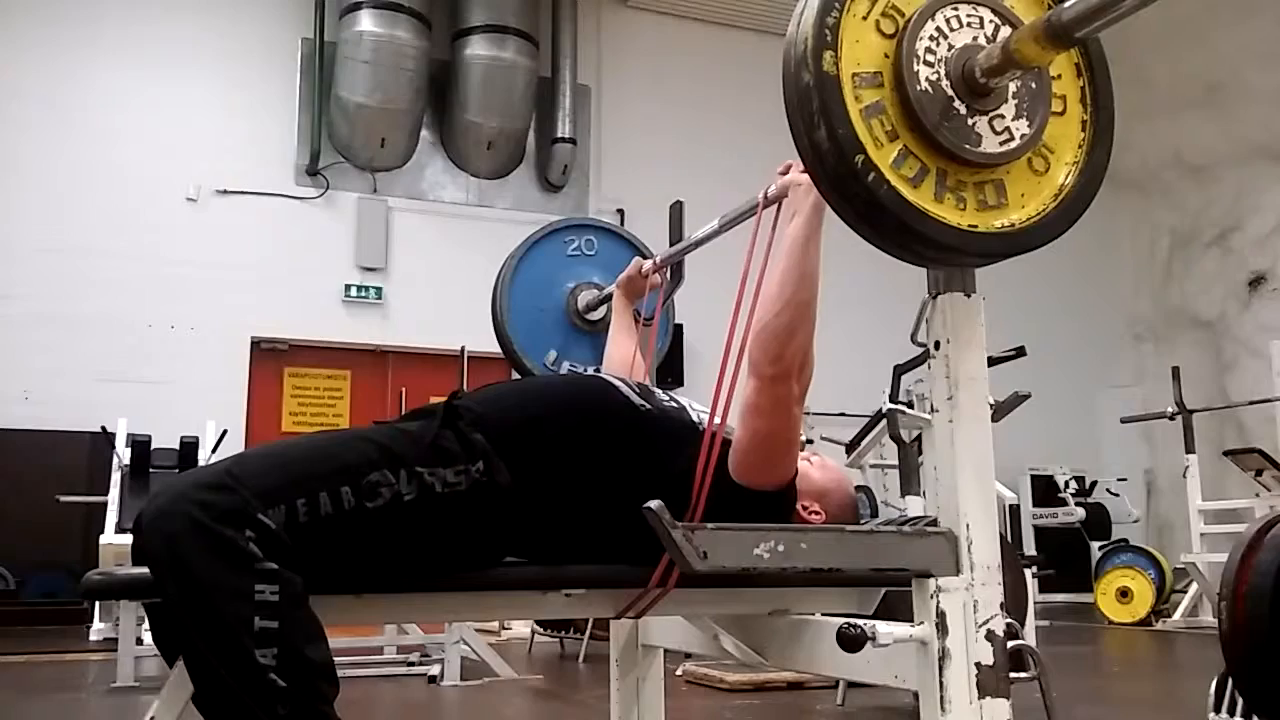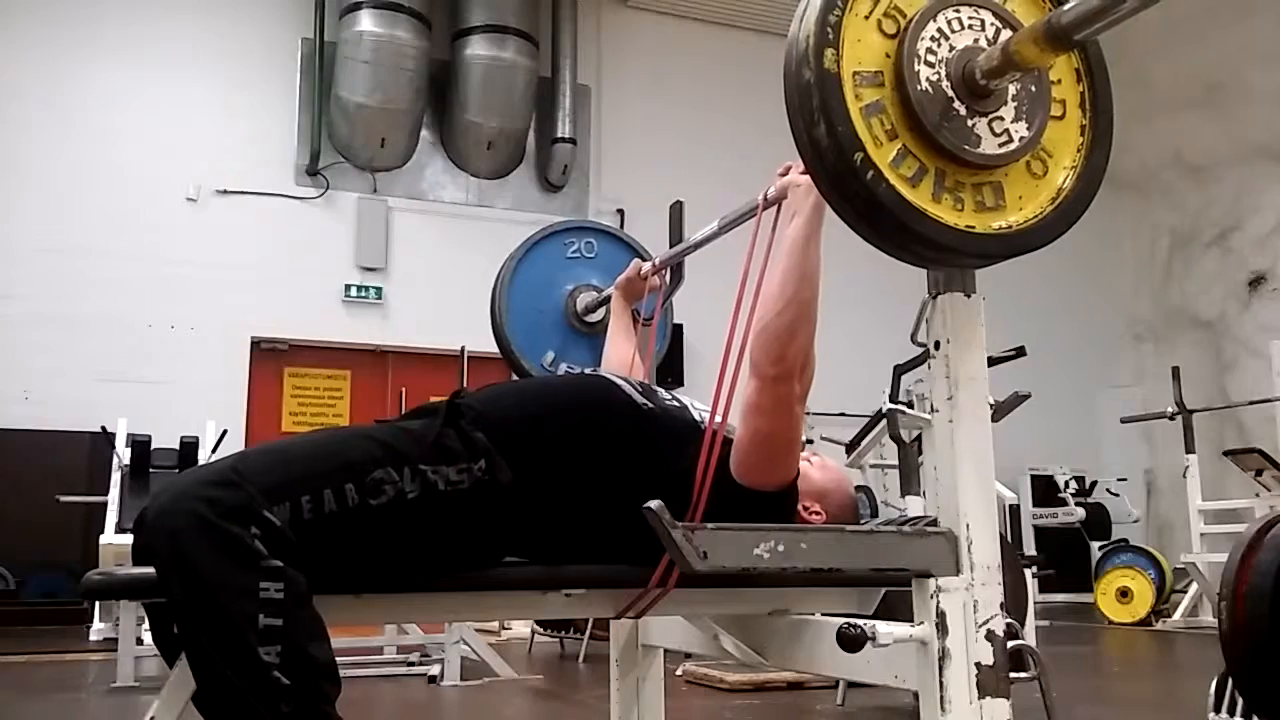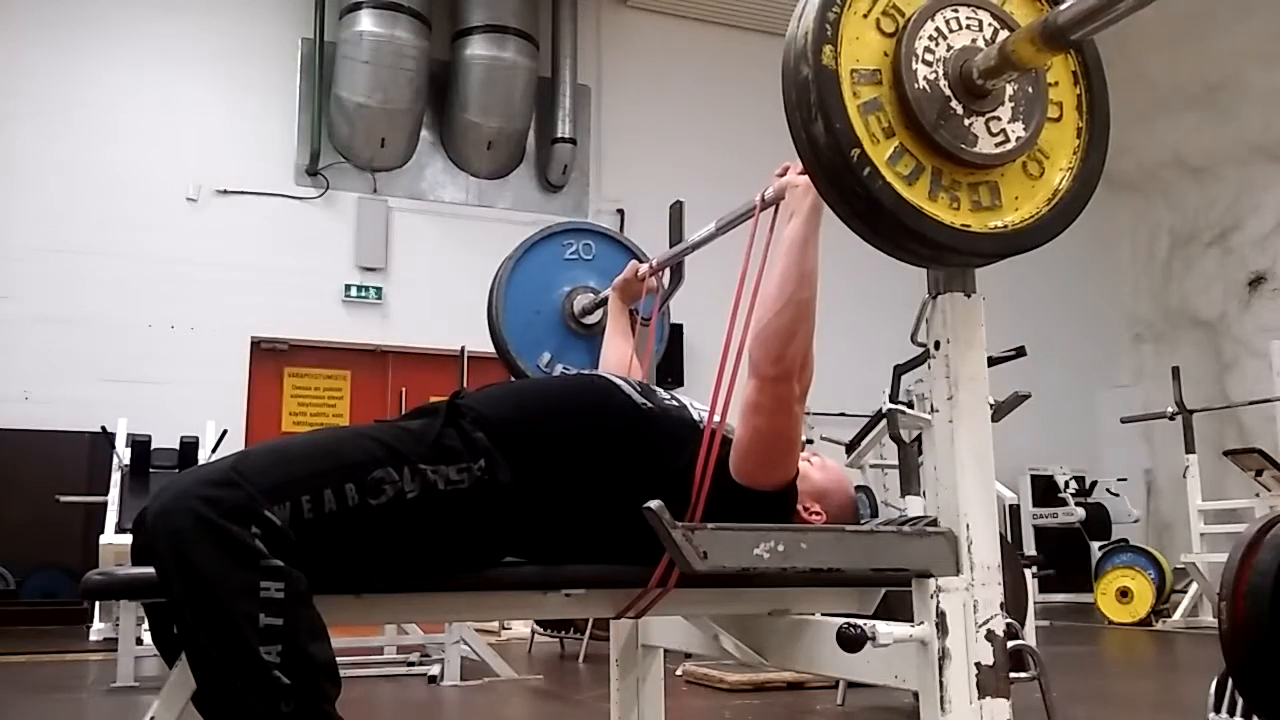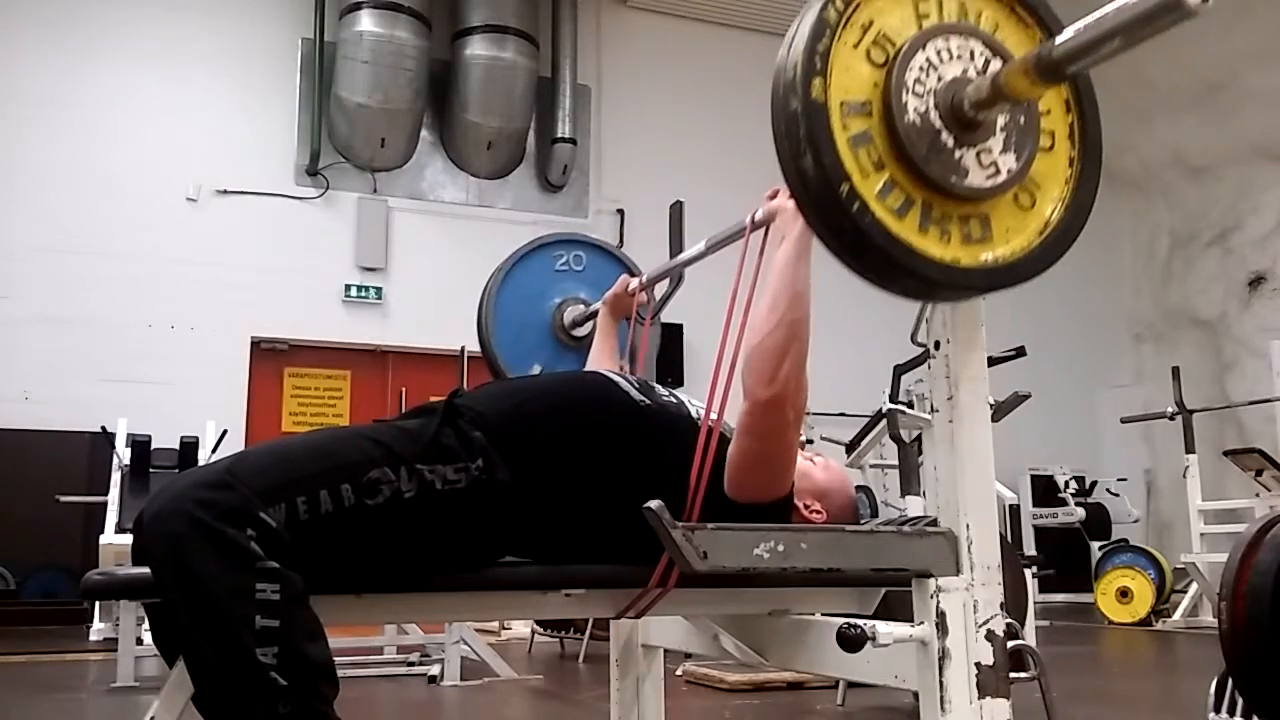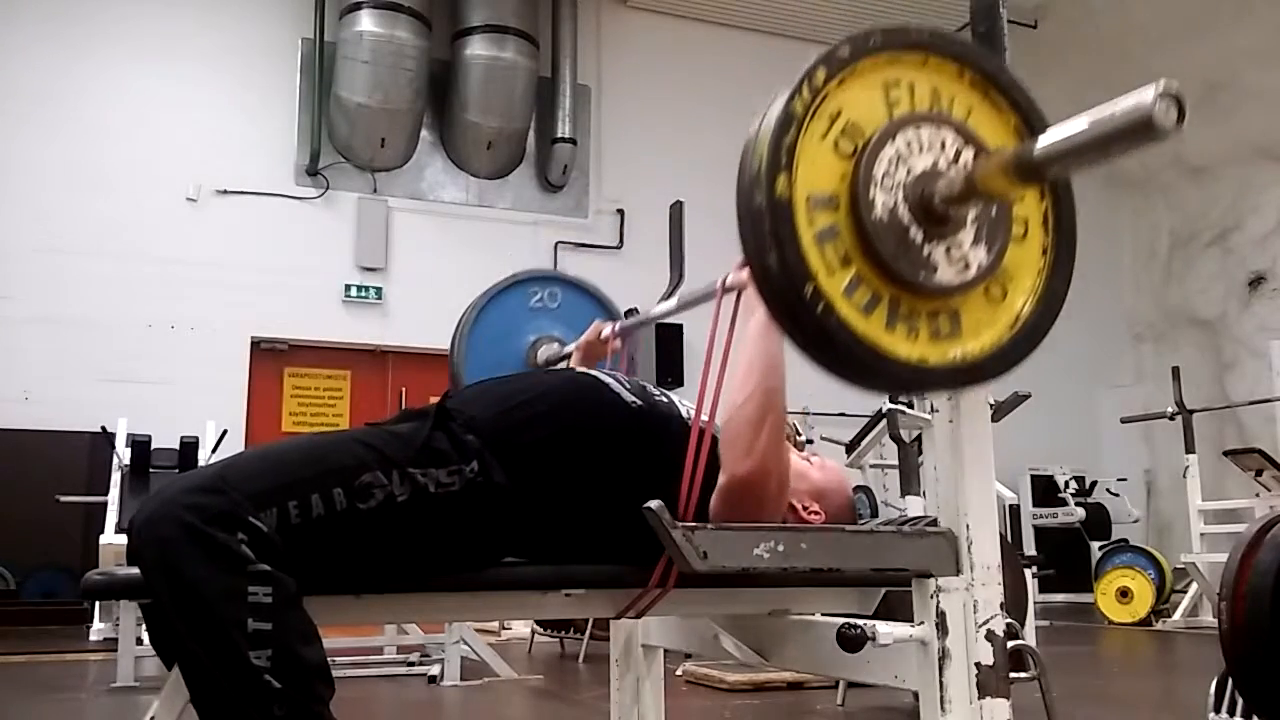
dt=0.4s
person 1, frame 1
left shoulder: (748, 496)
right shoulder: (691, 457)
left elbow: (776, 370)
right elbow: (620, 404)
left wrist: (806, 207)
right wrist: (625, 303)
left knee: (204, 515)
right knee: (181, 518)
person 1, frame 2
left shoulder: (747, 495)
right shoulder: (695, 461)
left elbow: (778, 371)
right elbow: (624, 406)
left wrist: (805, 210)
right wrist: (623, 305)
left knee: (206, 514)
right knee: (180, 518)
person 1, frame 3
left shoulder: (749, 498)
right shoulder: (696, 459)
left elbow: (777, 371)
right elbow: (618, 404)
left wrist: (802, 208)
right wrist: (620, 305)
left knee: (208, 512)
right knee: (182, 518)
person 1, frame 4
left shoulder: (748, 501)
right shoulder: (697, 465)
left elbow: (770, 394)
right elbow: (604, 412)
left wrist: (794, 232)
right wrist: (609, 320)
left knee: (205, 514)
right knee: (181, 520)
person 1, frame 5
left shoulder: (746, 512)
right shoulder: (685, 466)
left elbow: (747, 461)
left wrist: (764, 300)
right wrist: (583, 364)
left knee: (198, 520)
right knee: (176, 524)
